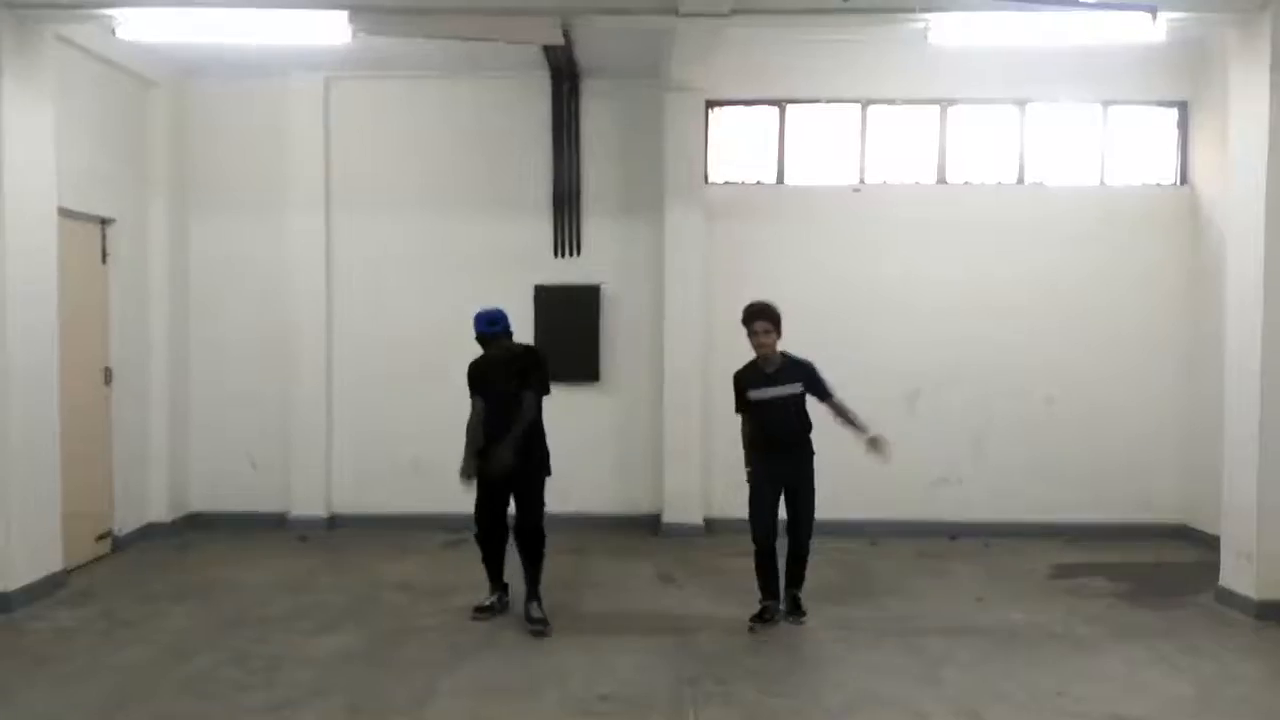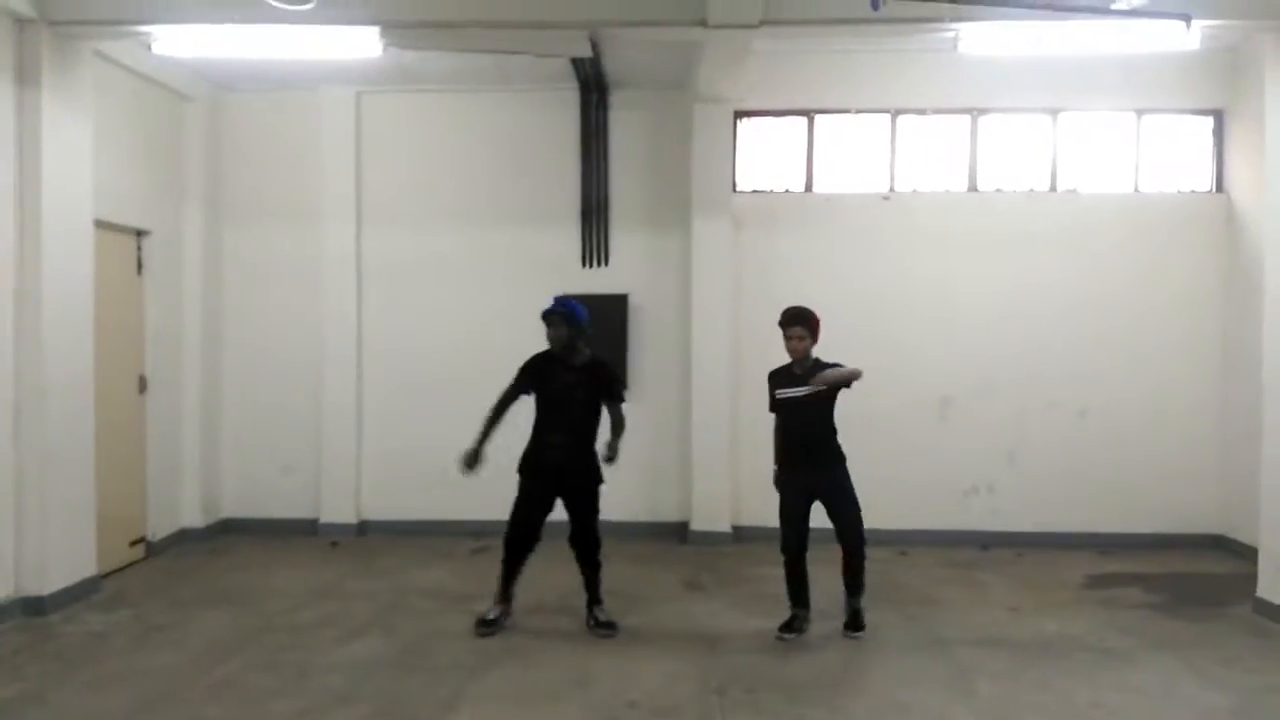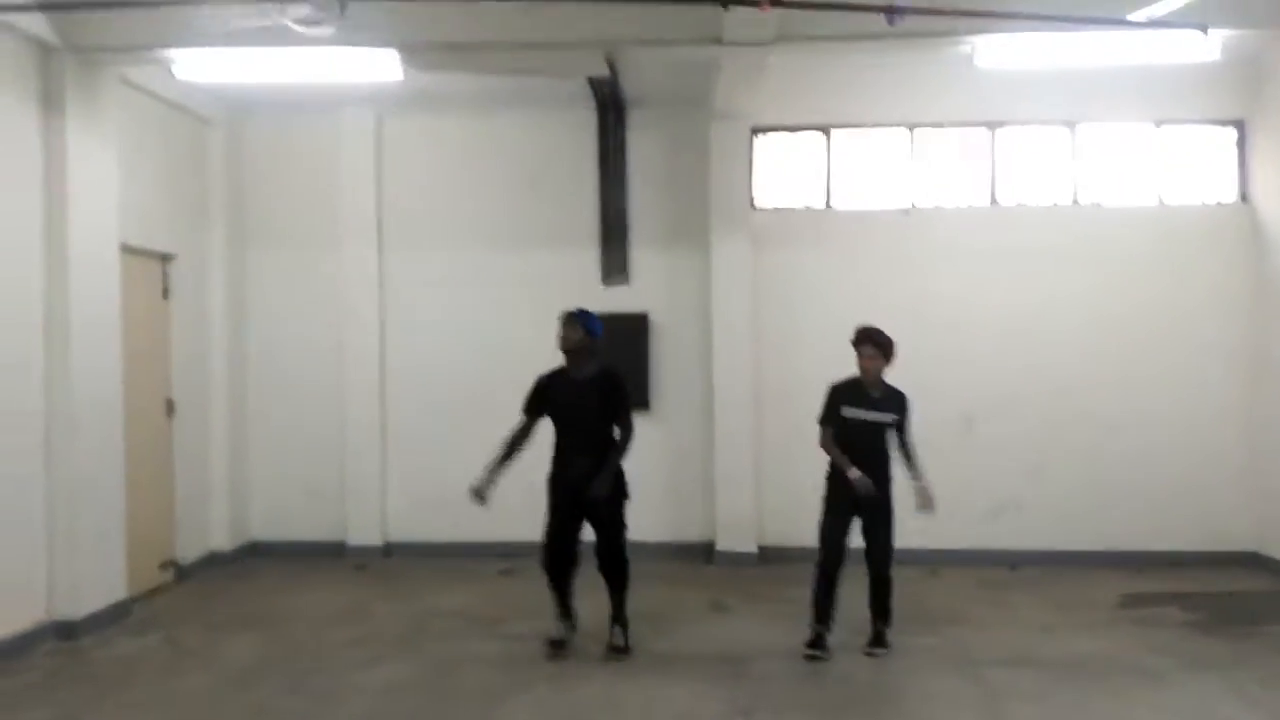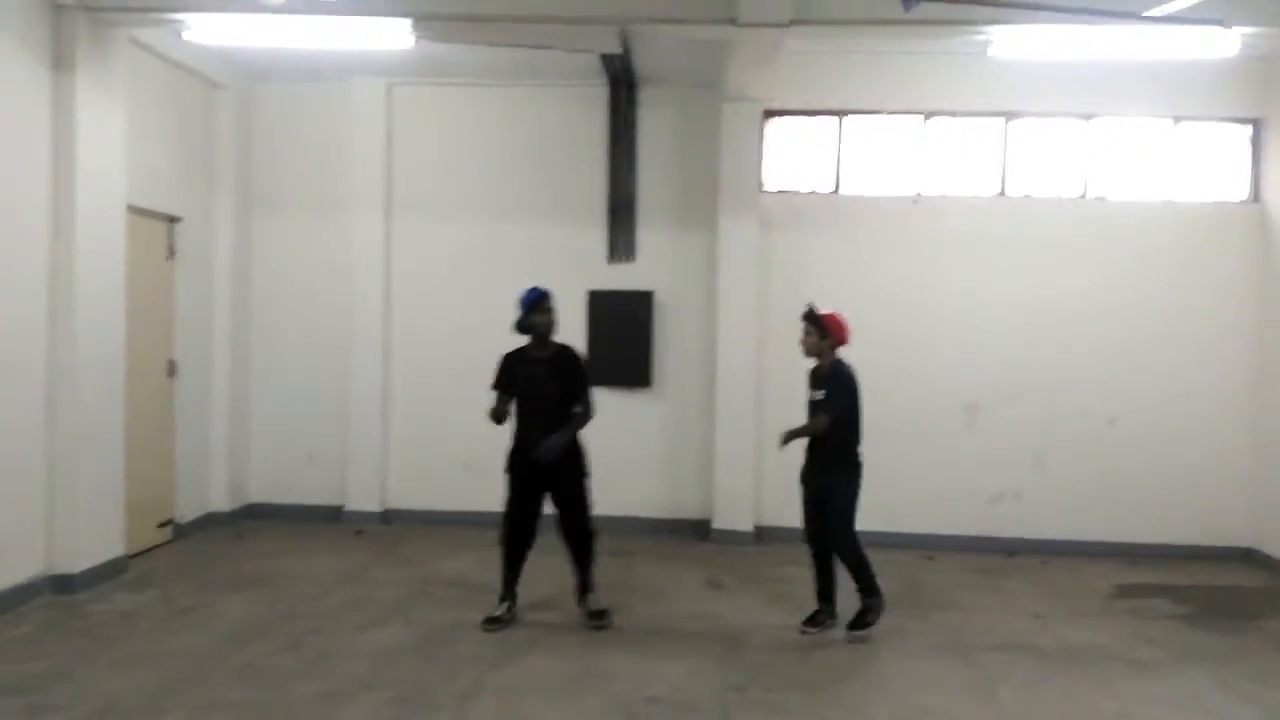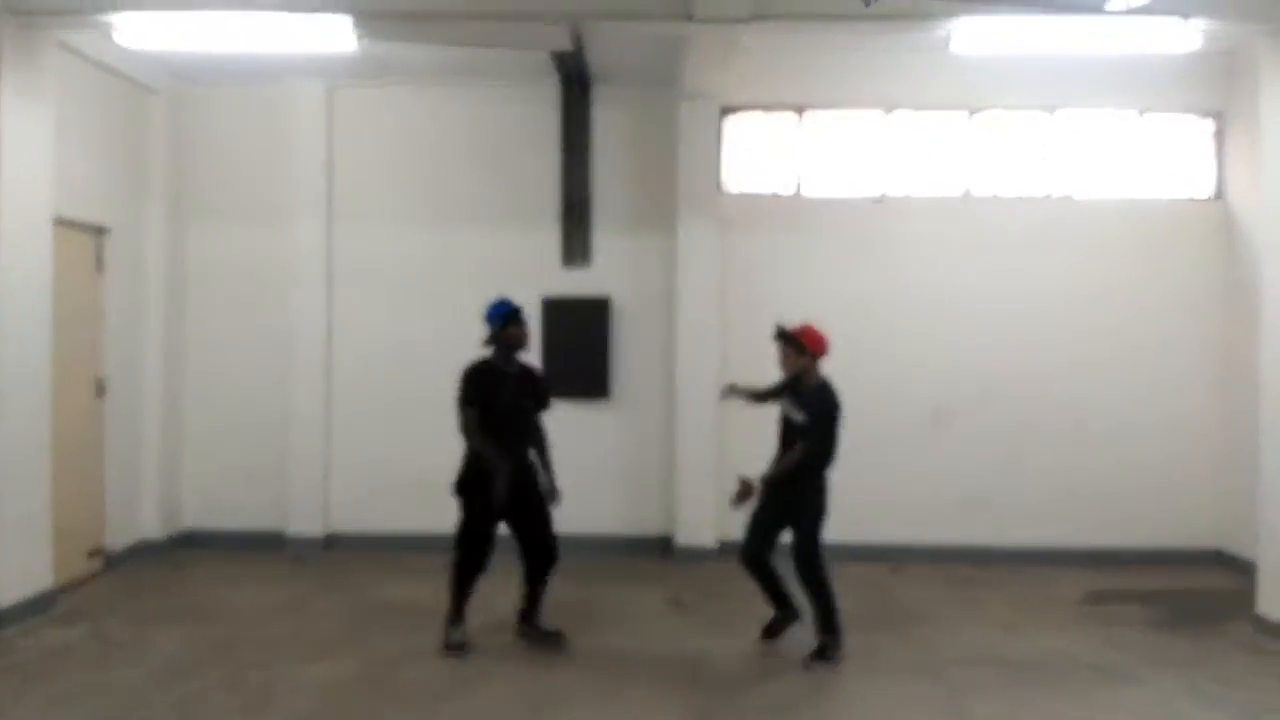
dt=1s
person 1, frame 1
left shoulder: (531, 360)
right shoulder: (478, 368)
left elbow: (530, 407)
right elbow: (478, 414)
left wrist: (509, 446)
right wrist: (469, 457)
left hip: (526, 456)
right hip: (490, 457)
left knee: (529, 527)
right knee: (488, 526)
left ankle: (533, 600)
right ankle: (498, 592)
person 1, frame 2
left shoulder: (600, 370)
right shoulder: (540, 364)
left elbow: (616, 413)
right elbow: (506, 401)
left wrist: (614, 442)
right wrist: (480, 444)
left hip: (580, 464)
right hip: (540, 462)
left knee: (586, 537)
right knee: (520, 532)
left ankle: (595, 608)
right ankle: (501, 603)
person 1, frame 3
left shoulder: (609, 380)
right shoulder: (549, 383)
left elbow: (626, 431)
right elbow: (522, 433)
left wrist: (606, 474)
right wrist: (490, 475)
left hip: (603, 480)
right hip: (564, 480)
left knee: (612, 554)
right knee: (557, 554)
left ankle: (618, 625)
right ankle: (565, 619)
person 1, frame 4
left shoulder: (568, 359)
right shoulder: (512, 362)
left elbow: (585, 409)
right elbow: (502, 407)
left wrist: (563, 436)
right wrist: (497, 414)
left hip: (564, 458)
right hip: (525, 458)
left knee: (578, 528)
right knee: (516, 530)
left ankle: (587, 594)
right ankle: (507, 601)
person 1, frame 5
left shoulder: (529, 377)
right shoulder: (478, 375)
right elbow: (469, 427)
left wrist: (548, 476)
right wrist: (498, 469)
left hip: (521, 475)
right hip: (483, 477)
left knee: (543, 547)
right knee: (472, 552)
left ankle: (530, 620)
right ankle: (455, 623)
person 2, frame 1
left shoulder: (803, 369)
right shoulder: (744, 378)
left elbow: (833, 404)
right elbow: (748, 422)
left wrist: (865, 432)
right wrist: (749, 466)
left hip: (801, 462)
right hip: (764, 464)
left knee: (800, 533)
right knee: (762, 535)
left ankle: (791, 595)
right ankle: (769, 602)
person 2, frame 2
left shoulder: (826, 371)
right shoulder: (777, 378)
left elbow: (853, 374)
left wrist: (832, 377)
right wrist: (777, 465)
left hip: (831, 467)
right hip: (793, 473)
left knee: (853, 536)
right knee: (793, 545)
left ankle: (854, 603)
right ankle: (799, 611)
person 2, frame 3
left shoulder: (897, 400)
right shoulder: (840, 393)
left elbow: (903, 441)
right elbow: (826, 439)
left wrist: (920, 482)
right wrist: (852, 472)
left hip: (878, 489)
right hip: (841, 487)
left knee: (880, 562)
right knee: (830, 559)
left ankle: (880, 627)
right ankle: (820, 631)
person 2, frame 4
left shoulder: (841, 376)
right shoulder: (816, 374)
left elbow: (821, 424)
left wrist: (792, 433)
left hip: (842, 471)
right hip: (817, 468)
left knee: (842, 539)
right knee: (817, 539)
left ankle: (871, 598)
right ankle: (826, 607)
person 2, frame 5
left shoulder: (824, 400)
right shoulder: (794, 385)
left elbow: (802, 452)
right elbow: (768, 396)
left wrist: (759, 483)
right wrist: (743, 393)
left hip: (806, 490)
right hip: (778, 486)
left knee: (808, 563)
right knee: (752, 553)
left ankle: (830, 637)
right ankle: (785, 610)
